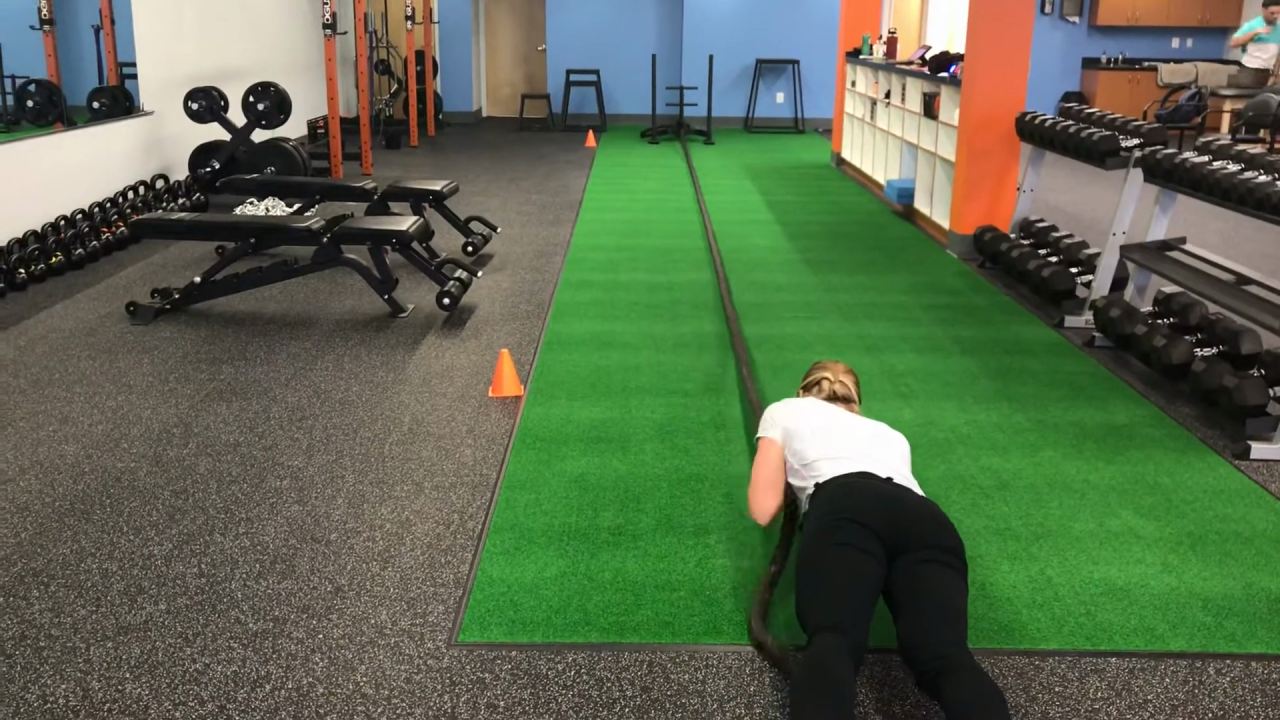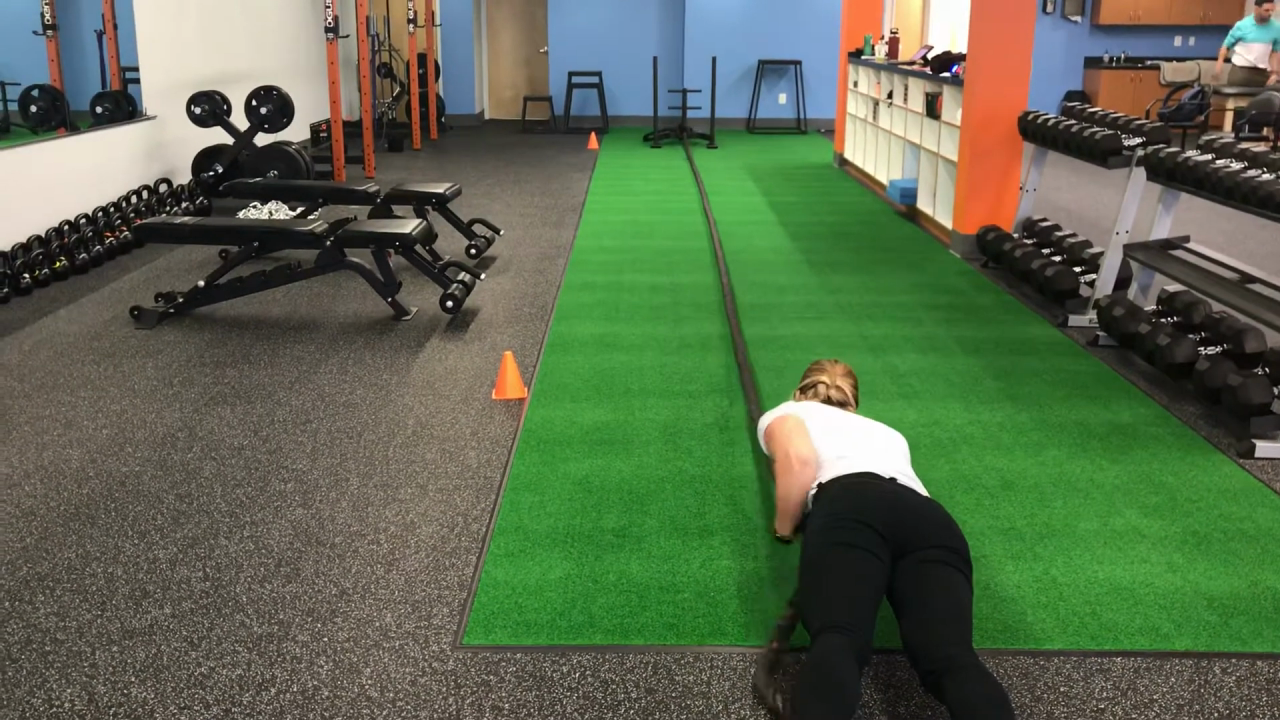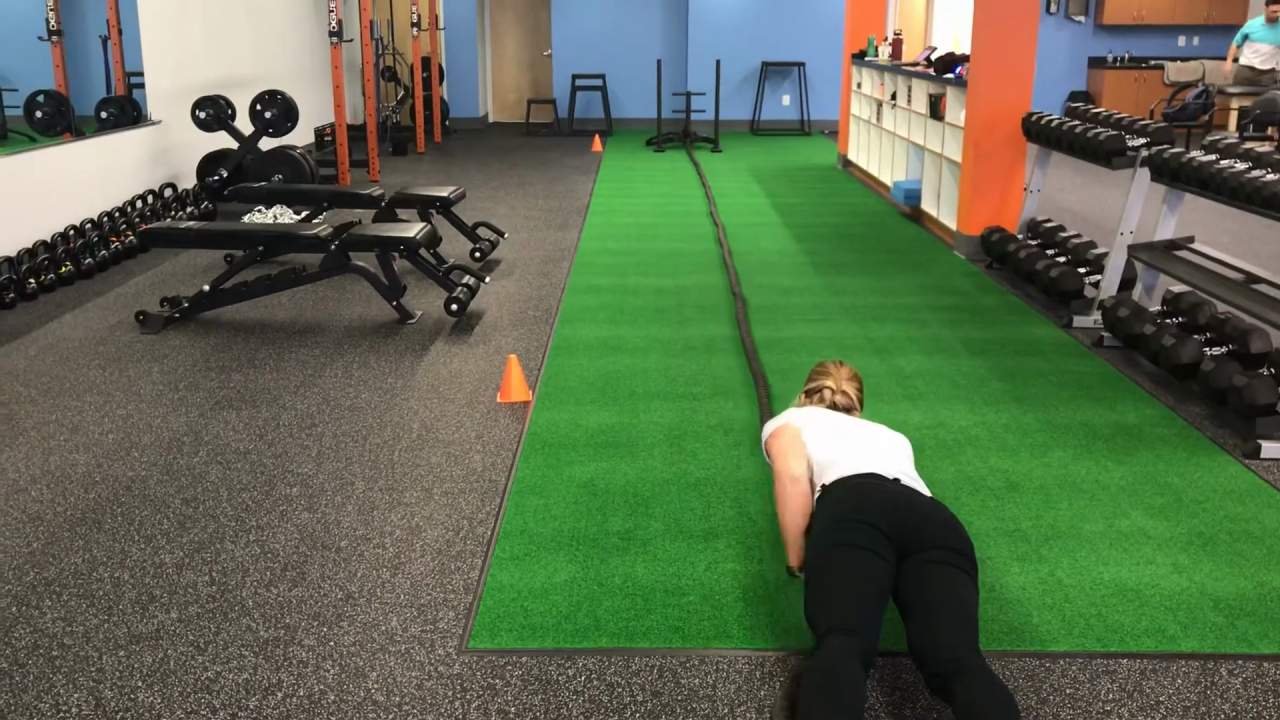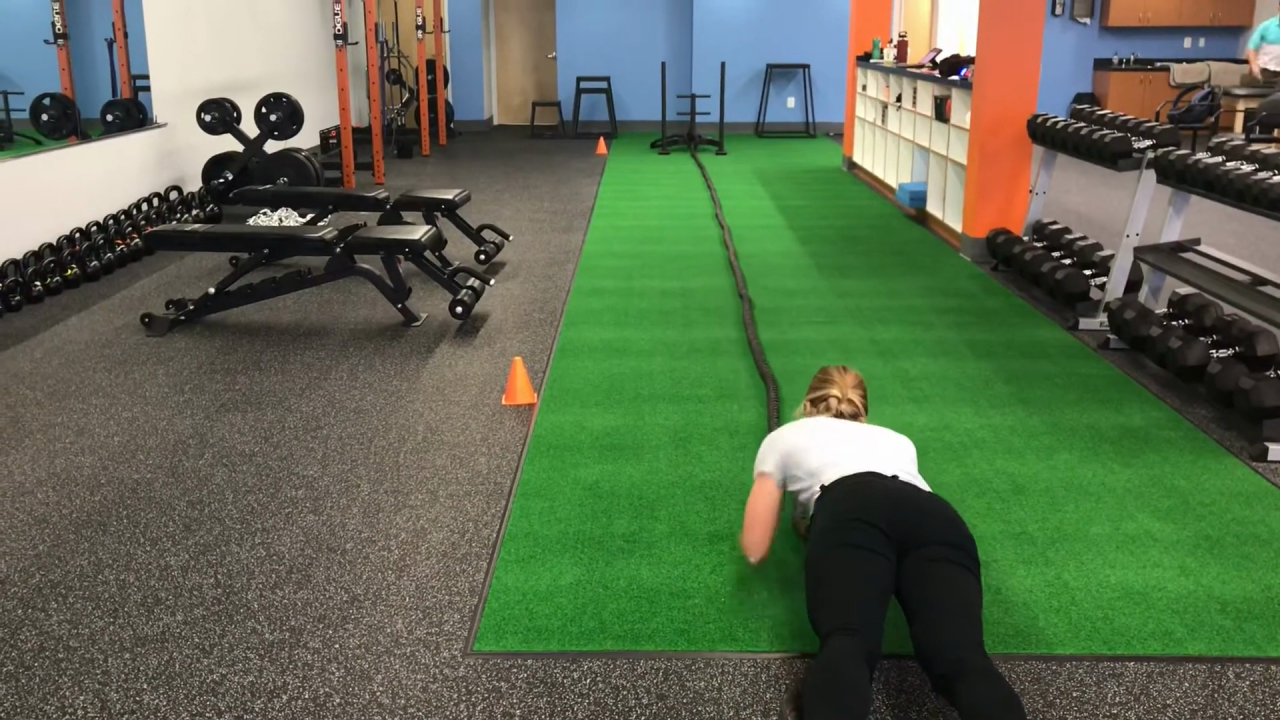
dt=0.3s
person 1, frame 1
left shoulder: (787, 411)
right shoulder: (891, 433)
left elbow: (762, 511)
left wrist: (789, 474)
left hip: (845, 514)
right hip: (926, 522)
left knee: (831, 642)
right knee: (945, 656)
person 1, frame 2
left shoulder: (783, 414)
right shoulder: (888, 432)
left elbow: (799, 459)
left wrist: (784, 529)
left hip: (849, 513)
right hip: (931, 523)
left knee: (836, 644)
right knee: (950, 656)
person 1, frame 3
left shoulder: (788, 422)
right shoulder: (892, 435)
left elbow: (793, 475)
left wrist: (797, 562)
left hip: (854, 516)
right hip: (936, 524)
left knee: (842, 646)
right knee: (956, 658)
person 1, frame 4
left shoulder: (784, 438)
right shoulder: (896, 439)
left elbow: (754, 549)
left hip: (851, 514)
right hip: (937, 519)
left knee: (846, 647)
right knee: (961, 657)
